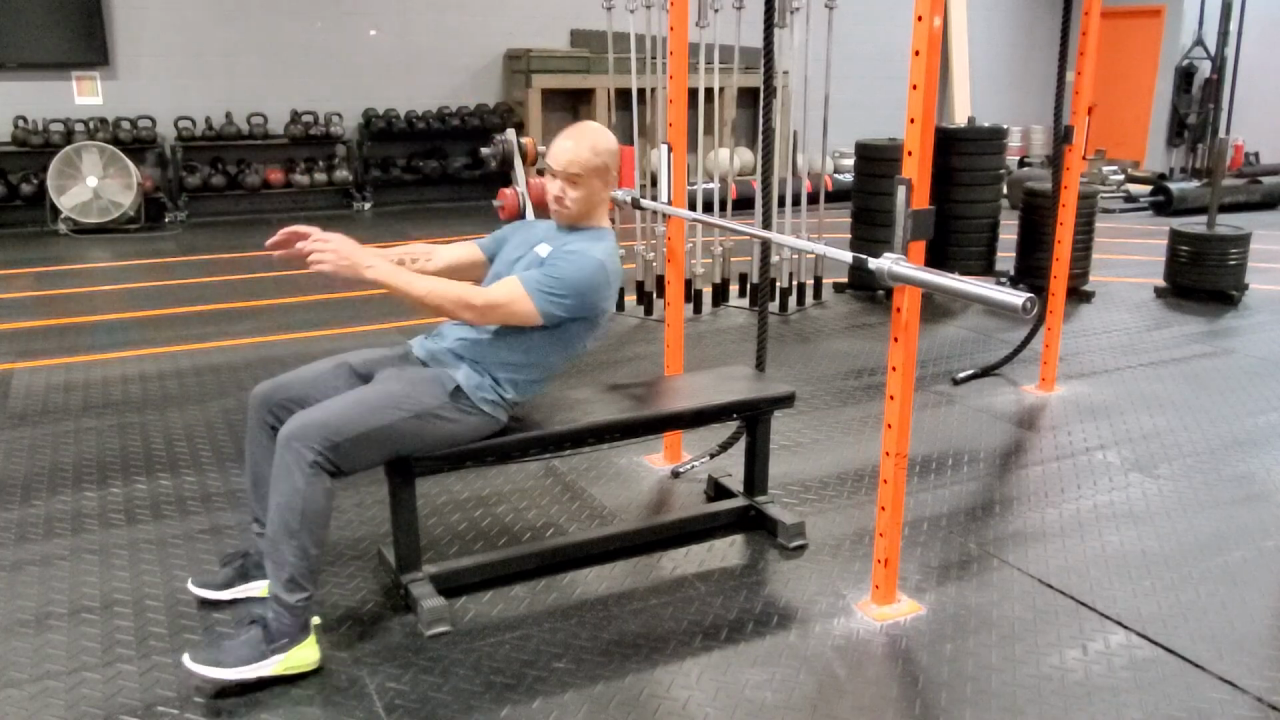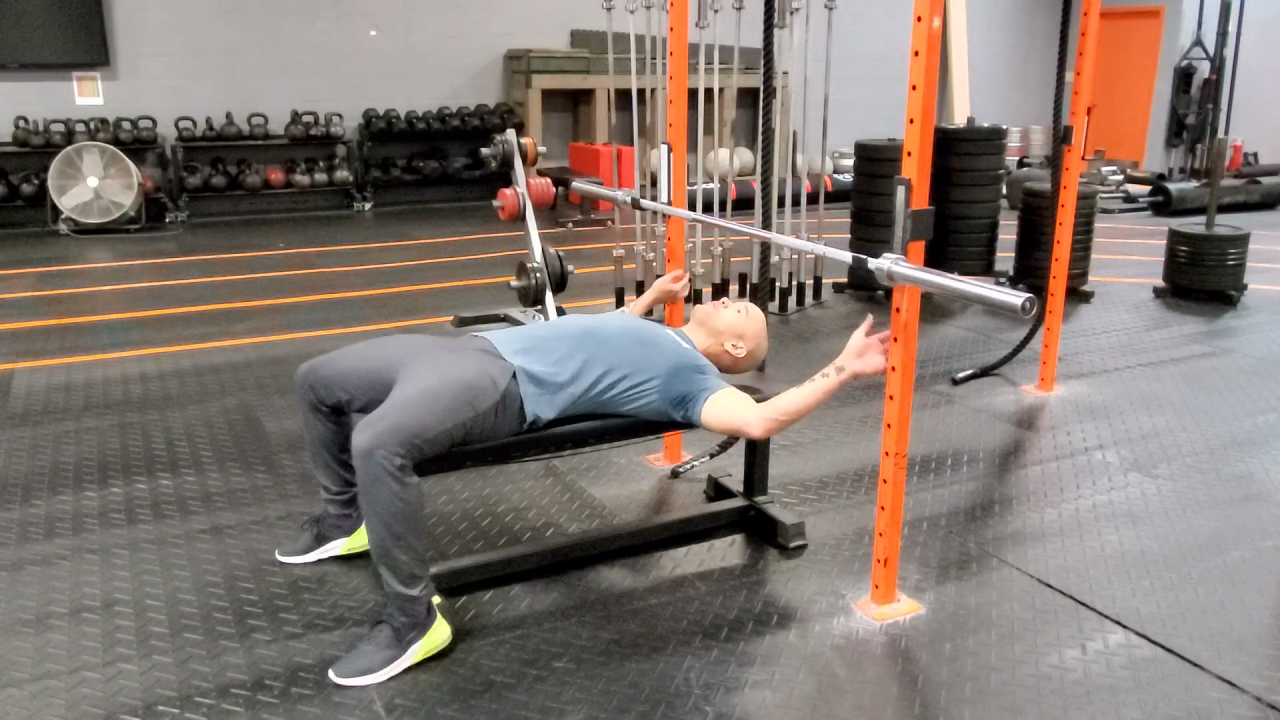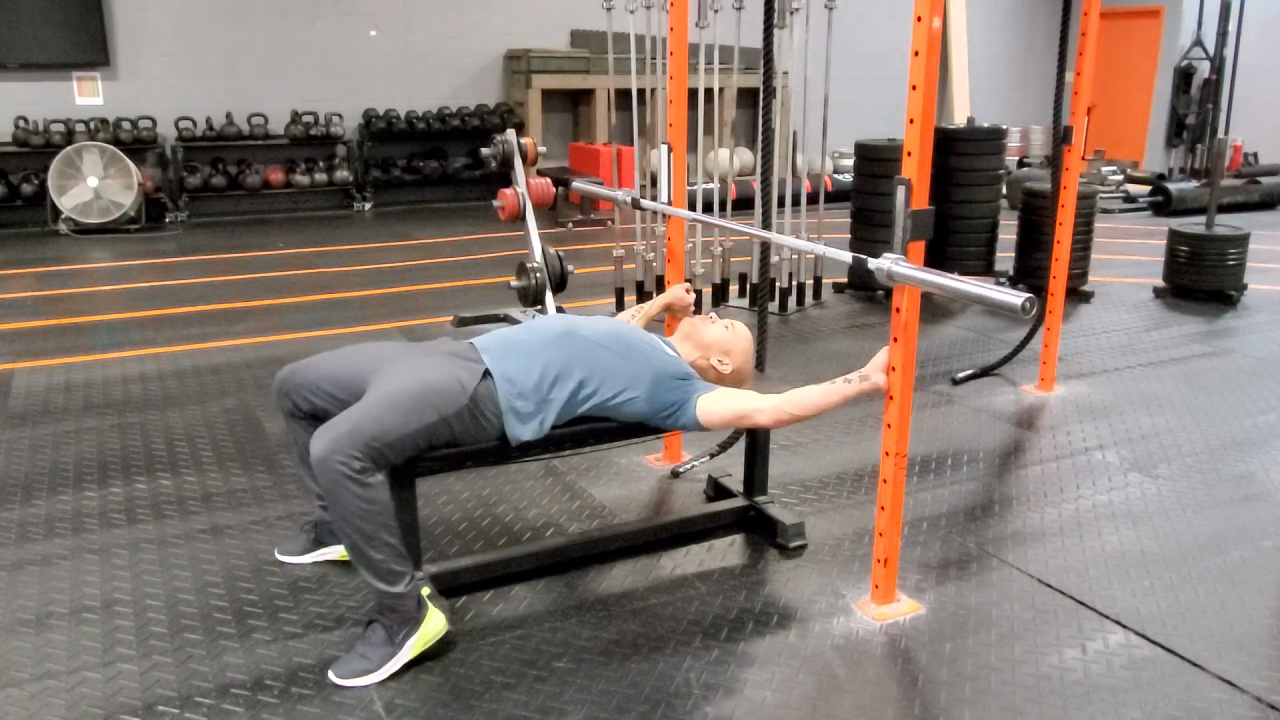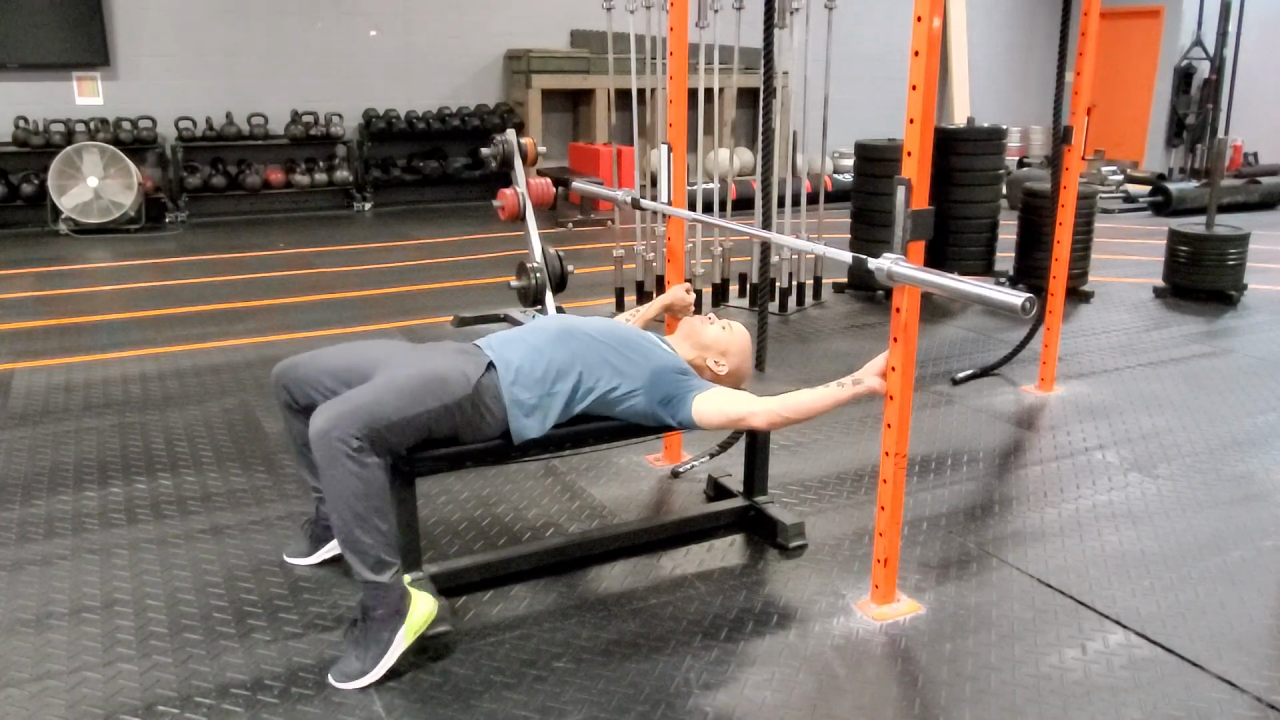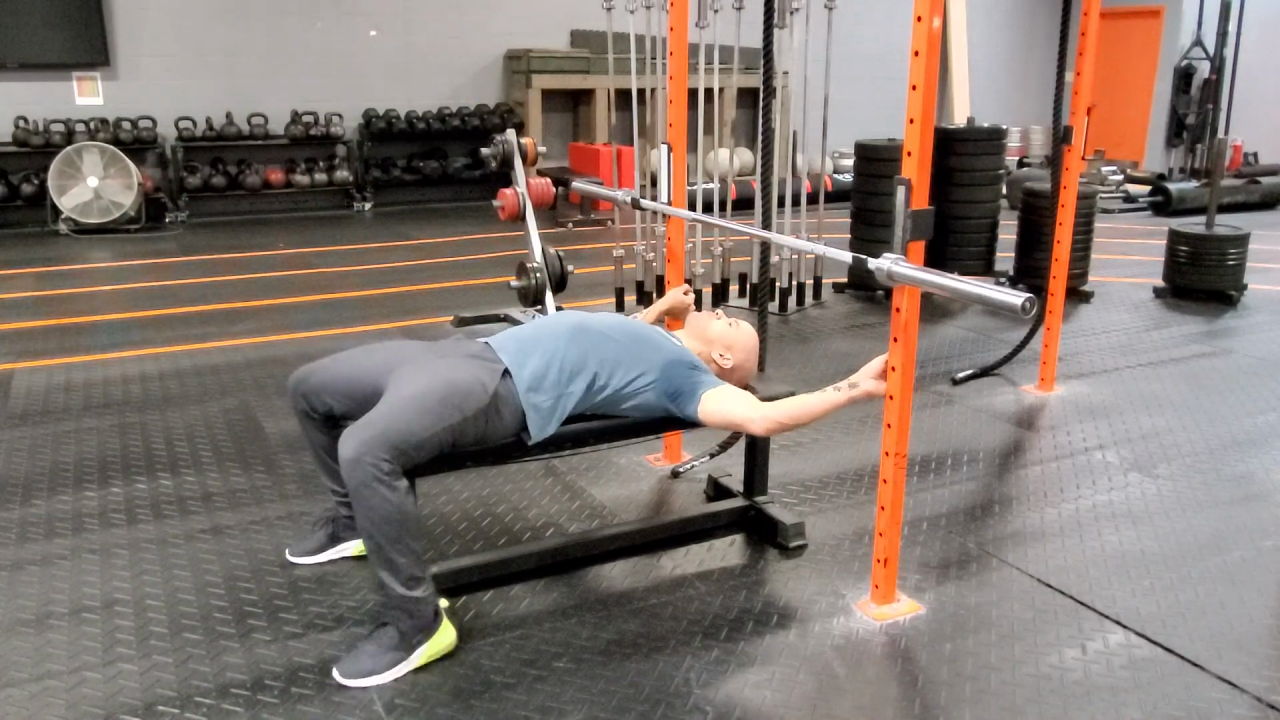
dt=1s
person 1, frame 1
left shoulder: (593, 264)
right shoulder: (537, 231)
left elbow: (479, 305)
right elbow: (436, 259)
left wrist: (366, 267)
right wrist: (342, 245)
left hip: (464, 393)
right hip: (422, 354)
left knee: (305, 438)
right knee: (270, 401)
left ankle: (287, 628)
right ankle: (267, 551)
person 1, frame 2
left shoulder: (692, 377)
right shoulder: (658, 335)
left elbow: (757, 420)
left wrist: (844, 367)
right wrist: (652, 294)
left hip: (504, 385)
right hip: (473, 345)
left knee: (379, 446)
right knee: (318, 382)
left ankle: (413, 621)
right ankle: (345, 518)
person 1, frame 3
left shoulder: (677, 387)
right shoulder: (650, 348)
left elbow: (767, 409)
right wrist: (664, 301)
left hip: (483, 393)
left knee: (338, 449)
right knee: (297, 387)
left ankle: (404, 613)
right ankle: (338, 527)
person 1, frame 4
left shoulder: (676, 385)
right shoulder: (650, 348)
left elbow: (761, 412)
left wrist: (861, 382)
right wrist: (664, 302)
left hip: (488, 390)
right hip: (460, 353)
left knee: (336, 428)
right knee: (294, 382)
left ankle: (391, 605)
right ankle: (337, 518)
person 1, frame 5
left shoulder: (687, 377)
right shoulder: (661, 344)
left elbow: (761, 417)
left wrist: (859, 385)
right wrist: (665, 304)
left hip: (499, 392)
right hip: (468, 353)
left knee: (367, 450)
right knee: (309, 388)
left ankle: (418, 622)
right ankle: (357, 520)
